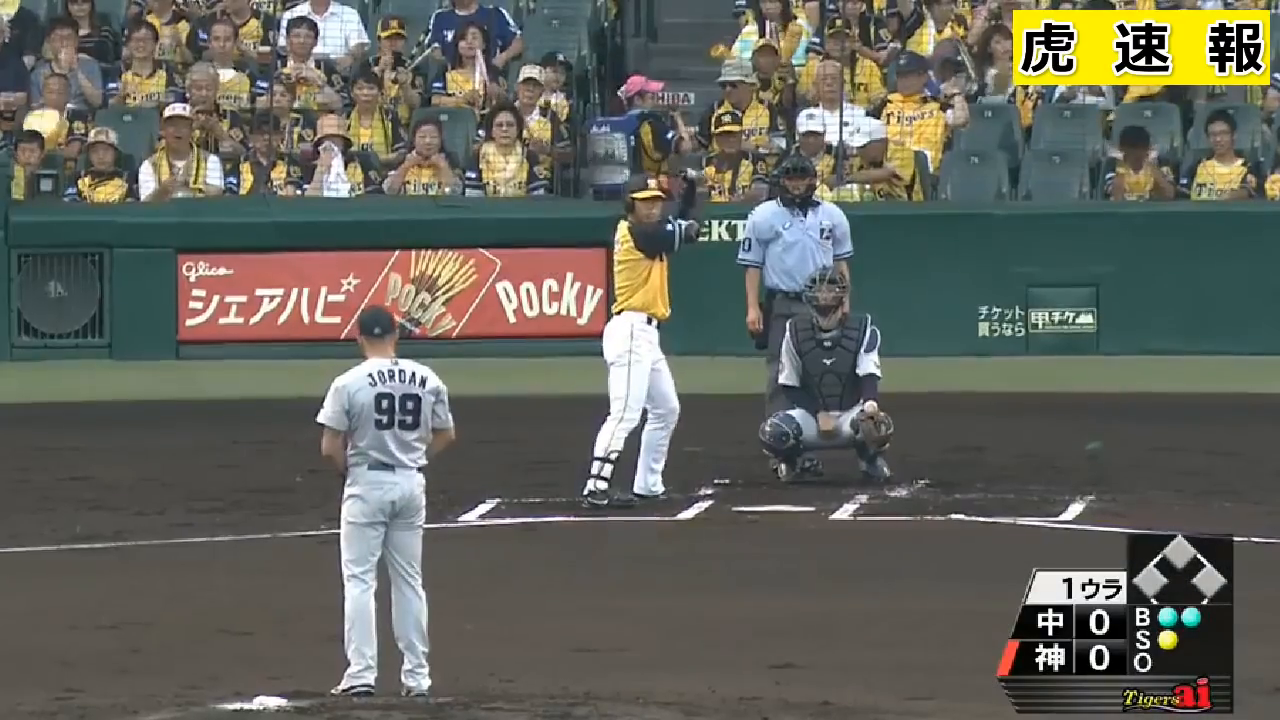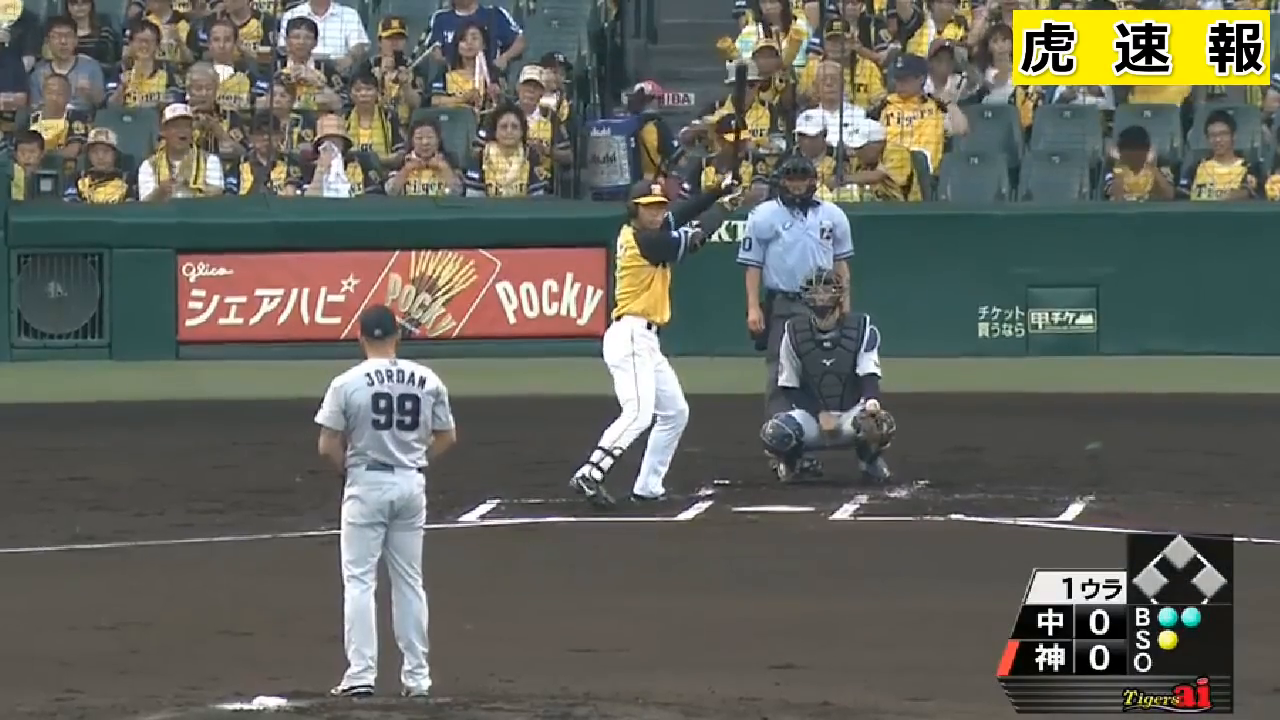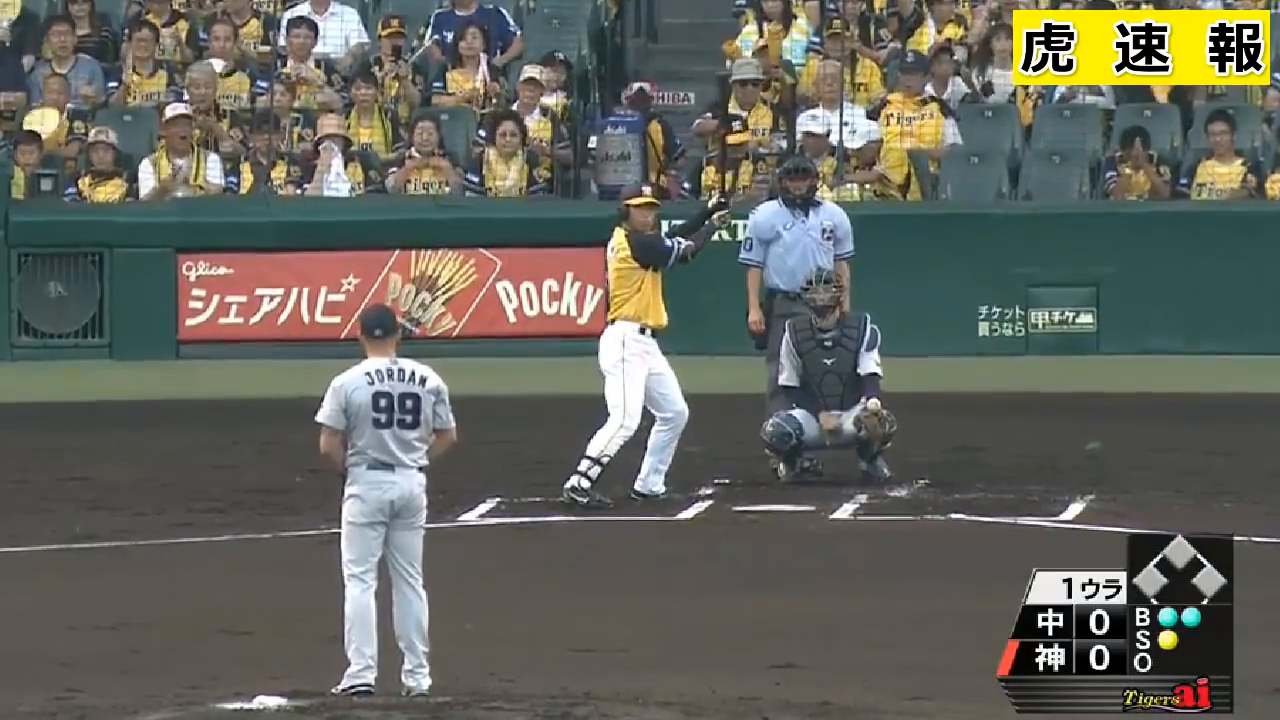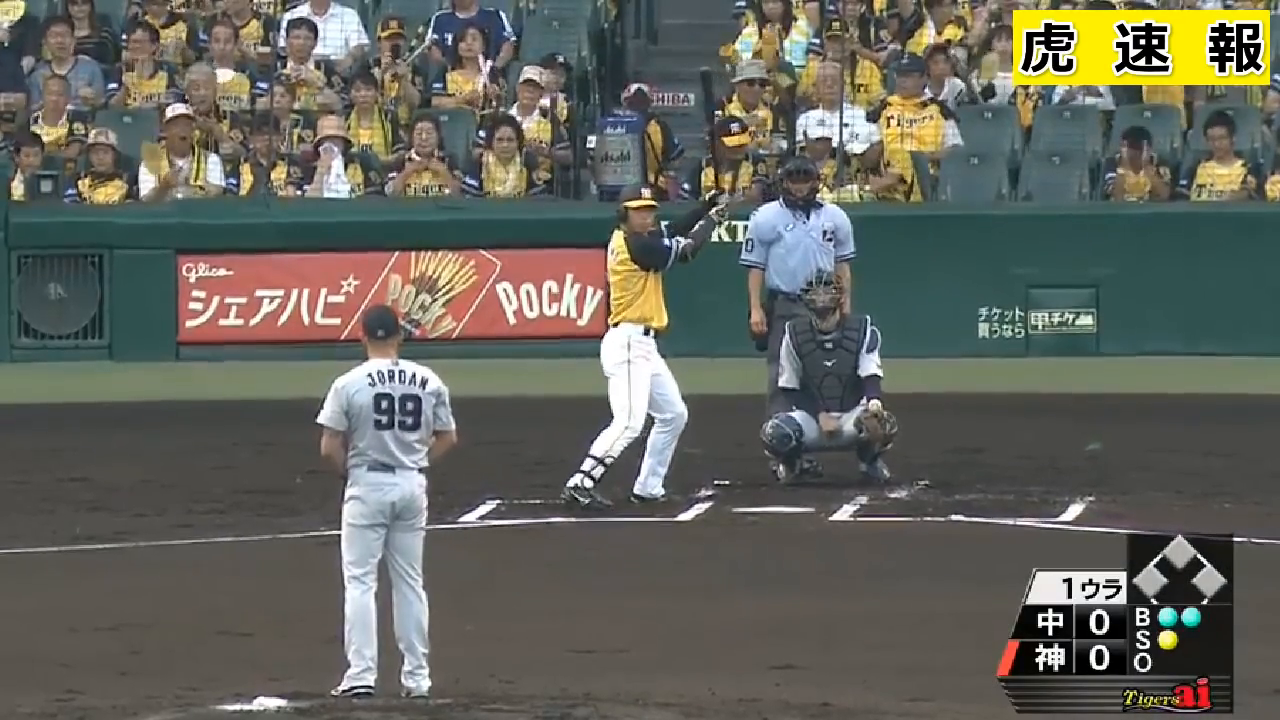
dt=0.5s
person 1, frame 1
left shoulder: (348, 383)
right shoulder: (427, 379)
left elbow: (330, 448)
right elbow: (445, 435)
left wrist: (349, 471)
left hip: (366, 484)
right hip: (411, 484)
left knee: (359, 580)
right knee: (409, 581)
left ankle: (361, 674)
right ankle: (417, 676)
person 1, frame 2
left shoulder: (346, 383)
right shoulder: (428, 380)
left elbow: (328, 446)
right elbow: (447, 436)
left wrist: (348, 471)
left hip: (366, 485)
right hip: (411, 485)
left knee: (359, 581)
right knee: (409, 581)
left ankle: (361, 674)
right ankle: (417, 676)
person 1, frame 3
left shoulder: (347, 382)
right shoulder: (428, 379)
left elbow: (328, 445)
right elbow: (448, 436)
left wrist: (349, 470)
left hip: (366, 484)
right hip: (412, 484)
left knee: (360, 580)
right knee: (410, 581)
left ankle: (361, 674)
right ankle: (417, 676)
person 1, frame 4
left shoulder: (348, 383)
right shoulder: (429, 381)
left elbow: (329, 447)
right elbow: (448, 438)
left wrist: (348, 473)
left hip: (367, 486)
right hip: (411, 486)
left knee: (359, 582)
right knee: (410, 582)
left ankle: (361, 675)
right ankle: (416, 678)
person 2, frame 1
left shoulder: (645, 229)
right shoulder: (637, 234)
left elbow: (680, 224)
right elbow: (687, 232)
left wrist: (690, 189)
right wrist: (688, 224)
left hip: (645, 333)
right hip: (630, 331)
left knee: (666, 410)
right knee: (625, 413)
left ankle: (647, 486)
right ankle: (596, 488)
person 2, frame 2
left shoulder: (646, 233)
right shoulder: (643, 240)
left elbow: (682, 216)
right elbow: (694, 238)
left wrist: (720, 192)
right wrist: (722, 211)
left hip: (645, 338)
right hip: (631, 336)
left knee: (675, 412)
right knee: (638, 413)
left ankle: (648, 487)
right ankle: (589, 475)
person 2, frame 3
left shoulder: (635, 239)
right shoulder: (633, 242)
left elbow: (673, 240)
right elbow: (685, 251)
left wrist: (707, 211)
right wrist: (713, 224)
left hip: (644, 342)
right hip: (626, 341)
left knee: (675, 413)
right knee: (624, 421)
left ankle: (649, 484)
right ankle: (578, 485)
person 2, frame 4
left shoulder: (632, 239)
right shoulder: (634, 244)
left elbow: (672, 234)
right elbow: (686, 249)
left wrist: (706, 205)
right wrist: (711, 220)
left hip: (643, 344)
right hip: (628, 342)
left knee: (674, 415)
right knee: (629, 422)
left ankle: (647, 487)
right ankle: (580, 484)
person 3, frame 1
left shoulder: (832, 214)
right shoulder: (763, 215)
left elbow: (841, 262)
right elbow: (753, 263)
left wrist: (844, 303)
right wrist: (753, 307)
right hip: (780, 307)
right knee: (780, 375)
person 3, frame 2
left shoulder: (833, 215)
right shoulder: (763, 216)
left elbow: (841, 265)
right elbow: (752, 266)
left wrist: (844, 306)
right wrist: (753, 308)
right hip: (780, 308)
right knee: (780, 377)
person 3, frame 3
left shoulder: (834, 215)
right shoulder: (765, 215)
left elbow: (841, 263)
right elbow: (754, 265)
left wrist: (845, 305)
right wrist: (754, 307)
right hip: (781, 307)
right knee: (780, 373)
person 3, frame 4
left shoulder: (834, 215)
right shoulder: (765, 216)
left elbow: (842, 264)
right elbow: (755, 265)
left wrist: (845, 307)
right wrist: (756, 308)
right hip: (781, 308)
right knee: (781, 375)
person 4, frame 1
left shoulder: (863, 329)
right shoulder: (795, 331)
left elbow: (869, 375)
right elbow: (789, 386)
left wrist: (870, 404)
right wrist: (819, 414)
left hip: (851, 413)
right hip: (811, 413)
left knee: (877, 424)
right knee: (772, 432)
left ankle: (870, 459)
right ankle: (794, 461)
person 4, frame 2
left shoulder: (862, 328)
right shoulder: (794, 332)
left elbow: (869, 375)
right elbow: (789, 387)
left wrist: (872, 402)
right wrist: (820, 414)
left hip: (851, 413)
right hip: (811, 413)
left knee: (880, 423)
right knee: (774, 433)
left ankle: (869, 459)
right ankle: (794, 462)
person 4, frame 3
left shoulder: (862, 328)
right shoulder: (795, 331)
left elbow: (870, 374)
right elbow: (790, 386)
left wrist: (873, 402)
right wrist: (821, 414)
left hip: (852, 414)
right hip: (812, 413)
left knee: (883, 421)
right knee: (774, 431)
left ankle: (869, 458)
right ankle: (794, 461)
person 4, frame 4
left shoulder: (862, 330)
right shoulder: (795, 333)
left elbow: (871, 376)
right elbow: (790, 389)
left wrist: (874, 402)
right wrist: (820, 416)
left hip: (852, 414)
right hip: (812, 414)
left knee: (885, 424)
right knee: (774, 433)
left ankle: (869, 459)
right ankle: (793, 462)
